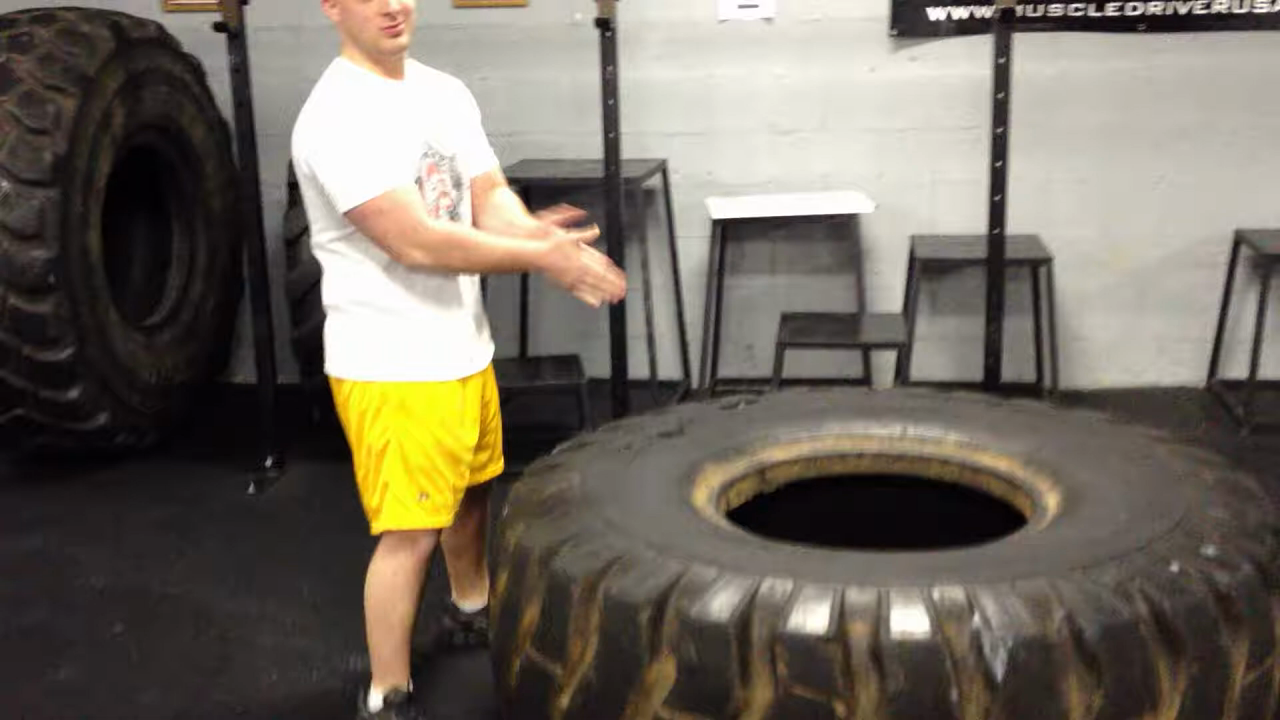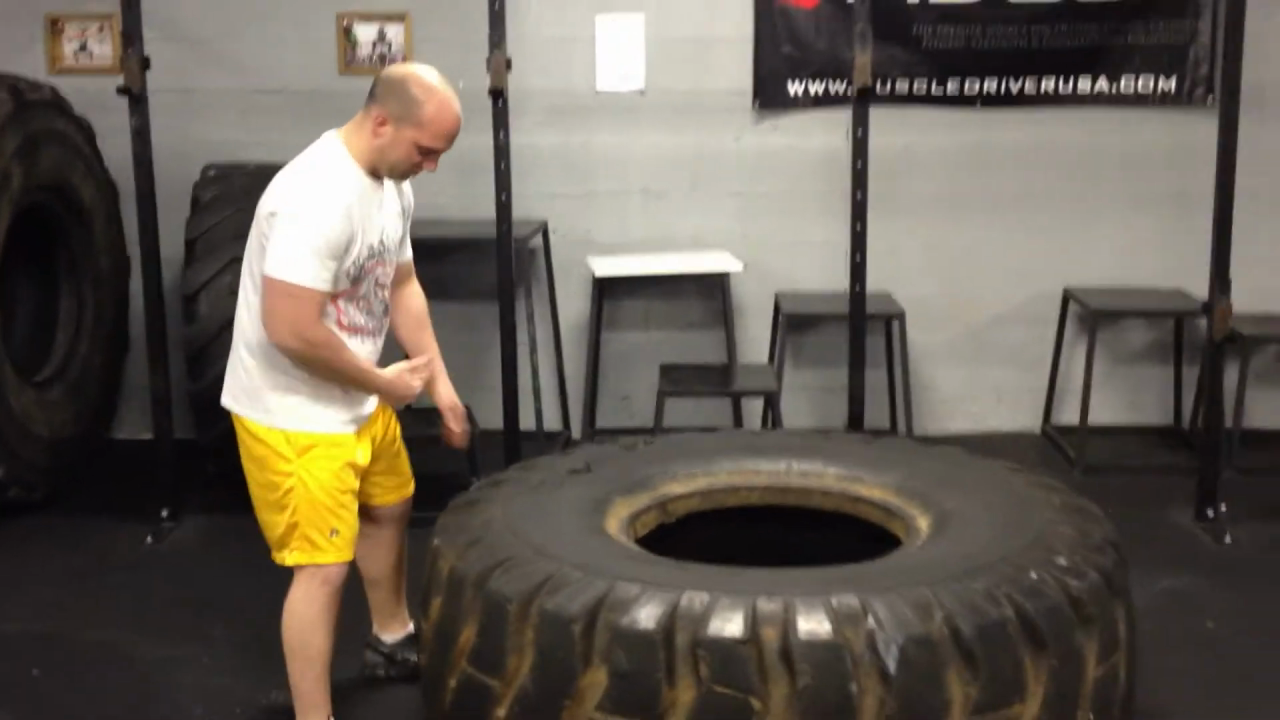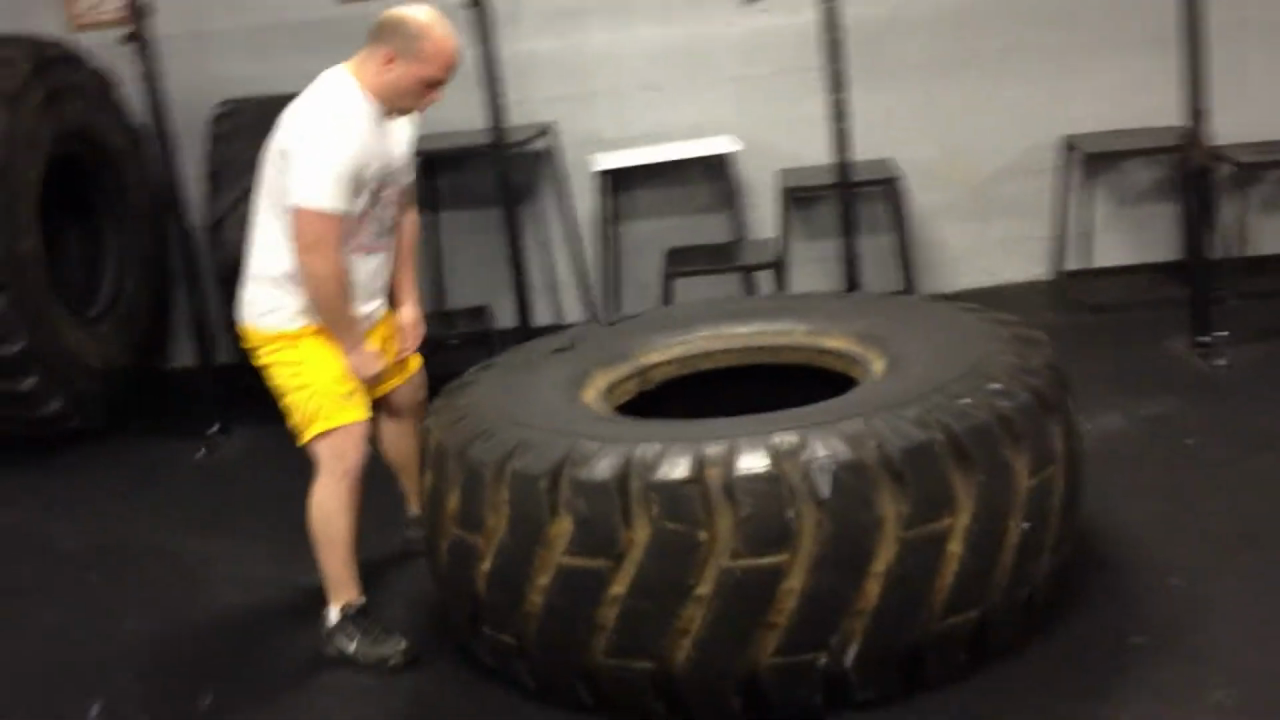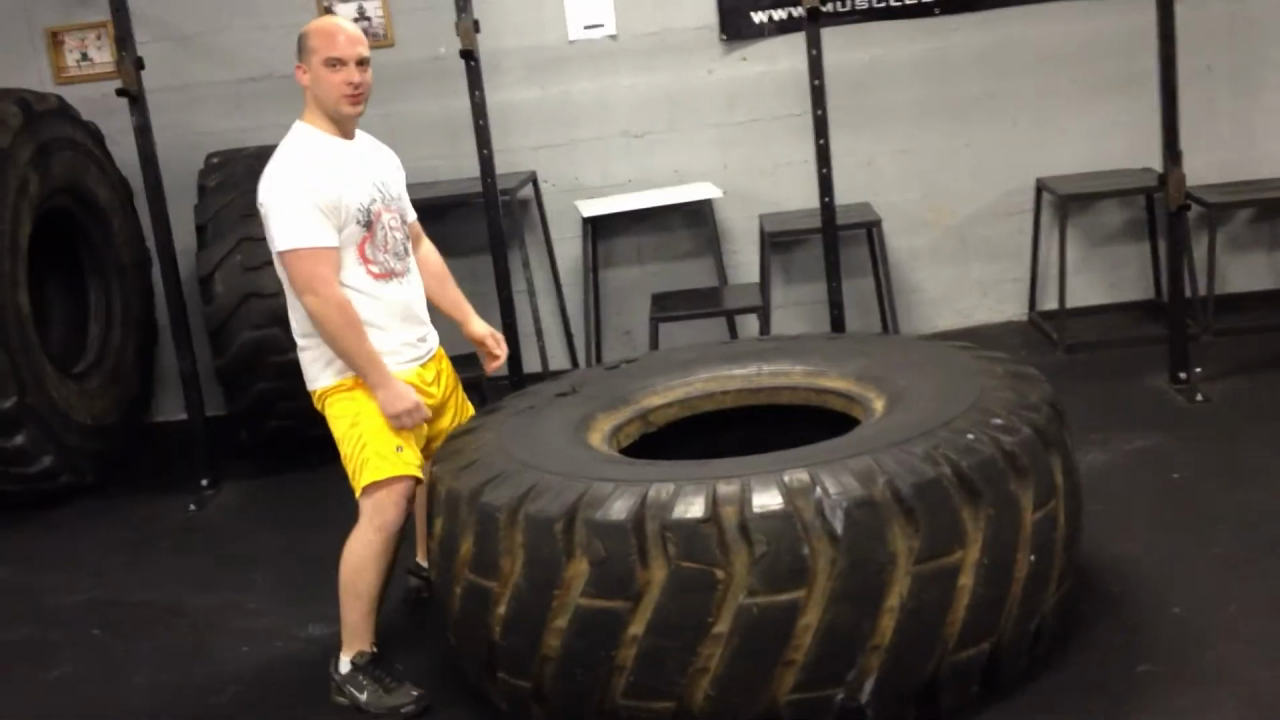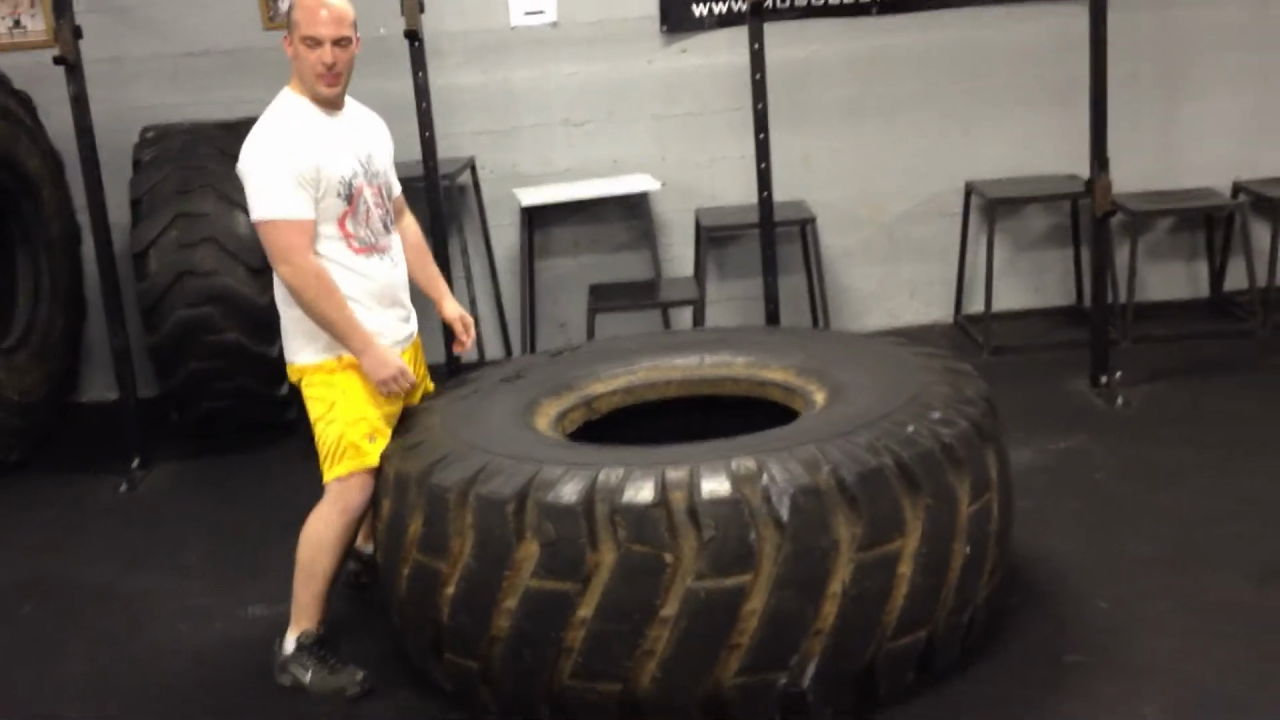
dt=1s
person 1, frame 1
left shoulder: (444, 91)
right shoulder: (338, 115)
left elbow: (489, 197)
right elbow: (416, 242)
left wrist: (536, 237)
right wrist: (536, 257)
left hip: (462, 344)
right hip: (392, 364)
left knee: (471, 489)
right knee: (409, 534)
left ankle: (472, 604)
person 1, frame 2
left shoulder: (390, 184)
right shoulder: (316, 197)
left elbow: (402, 283)
right elbow: (293, 329)
left wrist: (433, 373)
right wrist: (384, 381)
left hip: (357, 396)
right hip: (295, 414)
left knee: (388, 511)
right knee: (322, 568)
left ankle: (392, 639)
person 1, frame 3
left shoulder: (393, 117)
right shoulder: (329, 128)
left elbow: (402, 212)
right elbow: (317, 257)
left wrist: (406, 302)
right wrist: (351, 347)
left hip: (362, 306)
right hip: (294, 316)
left knee: (407, 394)
right knee: (343, 455)
left ankle: (423, 516)
right ankle: (343, 616)
person 1, frame 4
left shoulder: (378, 153)
right shoulder: (296, 173)
left elbow: (417, 246)
right elbow: (319, 296)
left wrist: (470, 322)
right wrist: (381, 383)
left hip: (424, 353)
right hip: (358, 373)
right knee: (386, 507)
left ankle: (432, 566)
person 1, frame 5
left shoulder: (366, 124)
right shoulder: (278, 142)
right elbow: (295, 264)
left wrist: (444, 298)
right wrist: (364, 350)
left hip: (400, 334)
right hip: (339, 352)
right knee: (350, 488)
left ankle: (370, 551)
right ankle: (299, 645)
